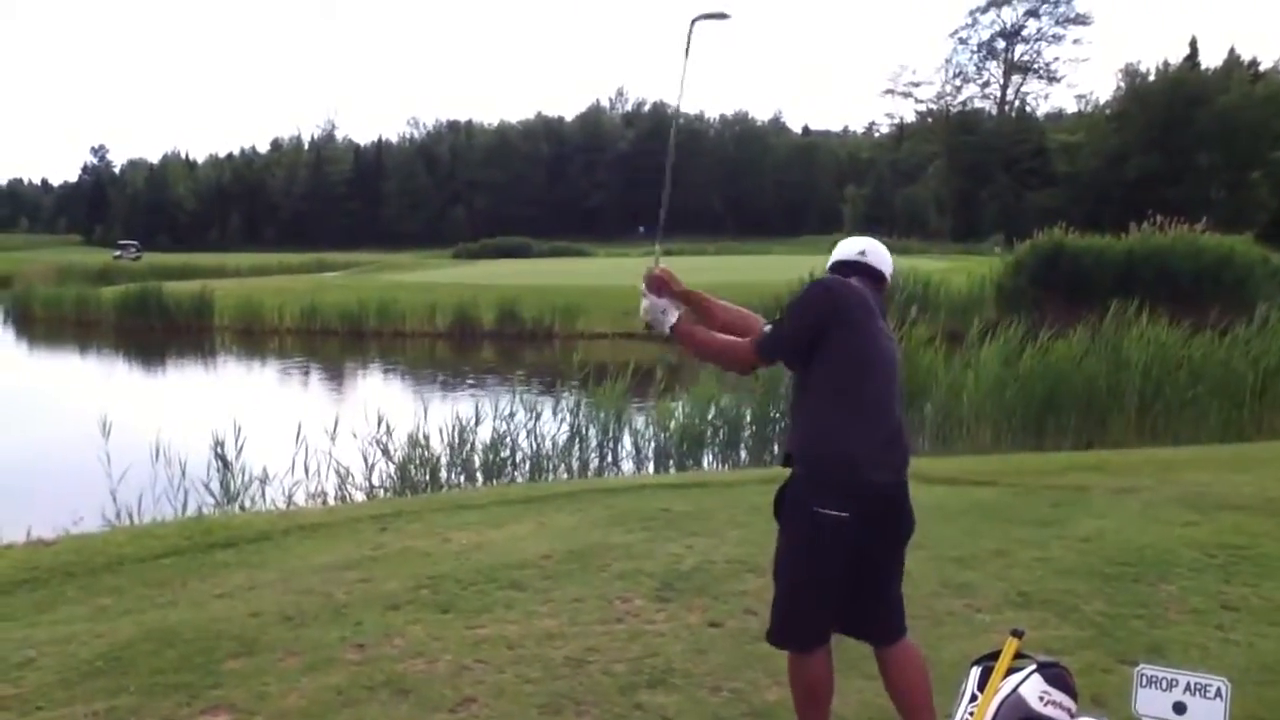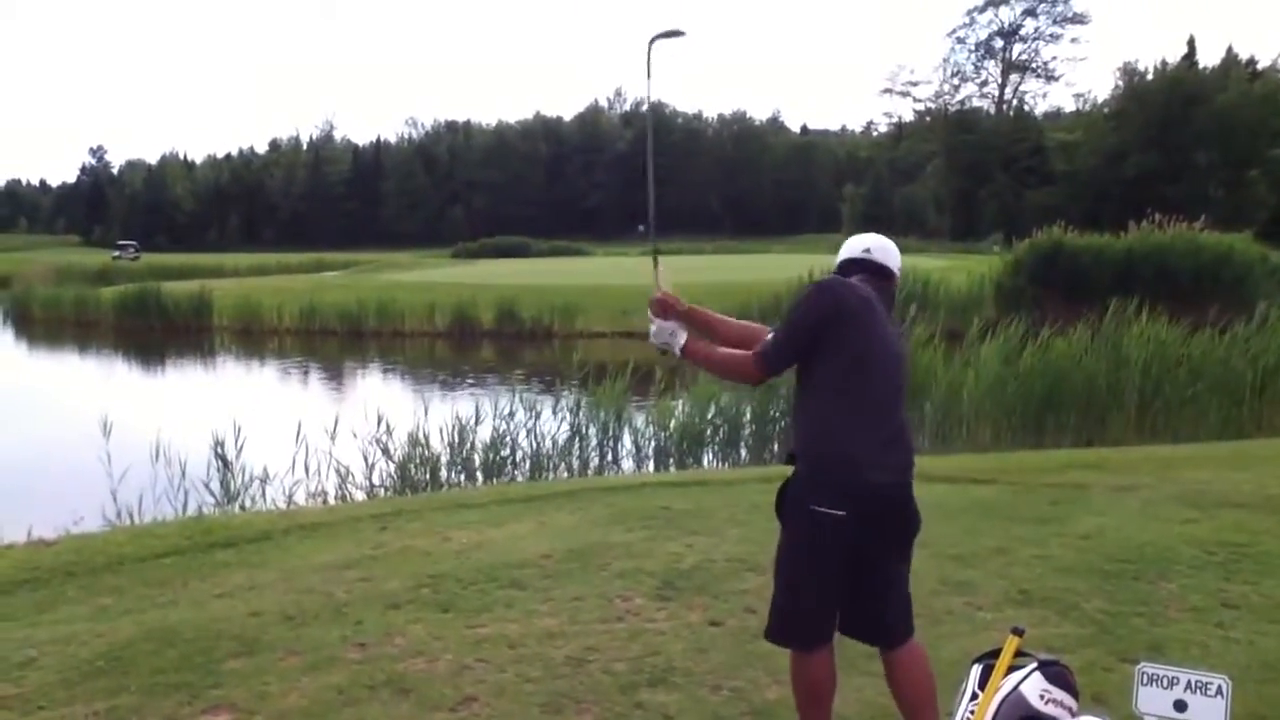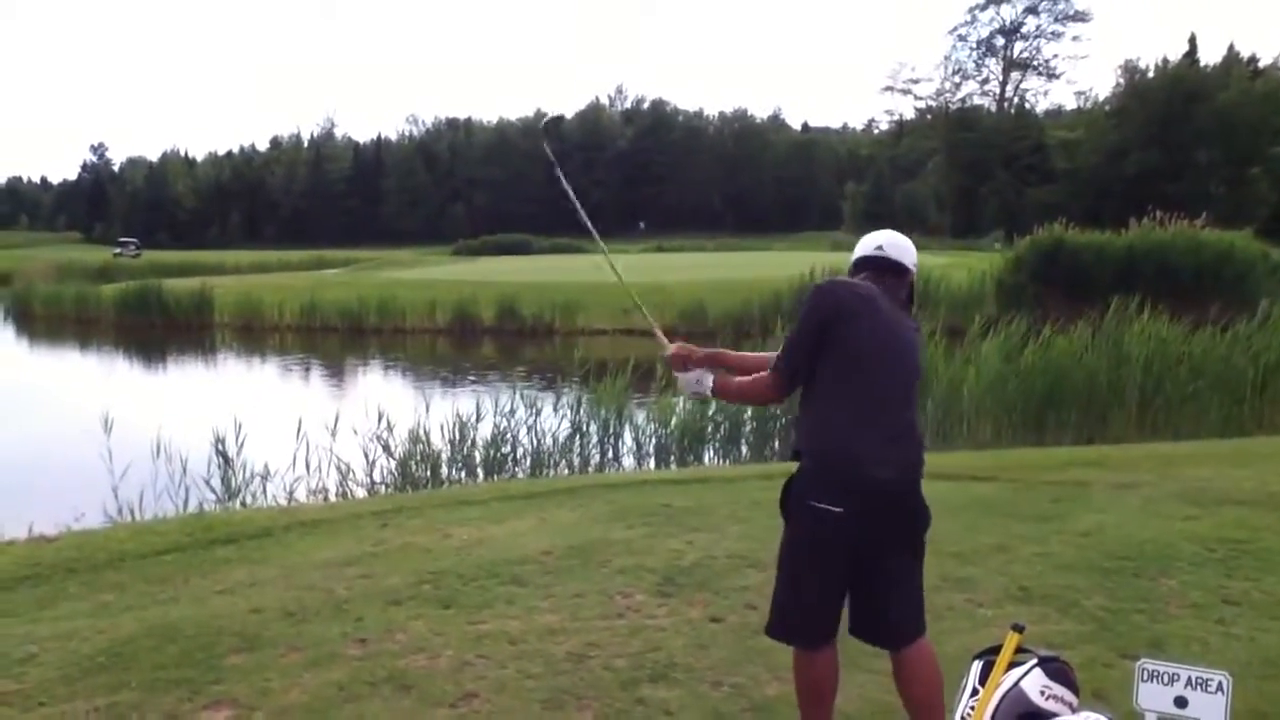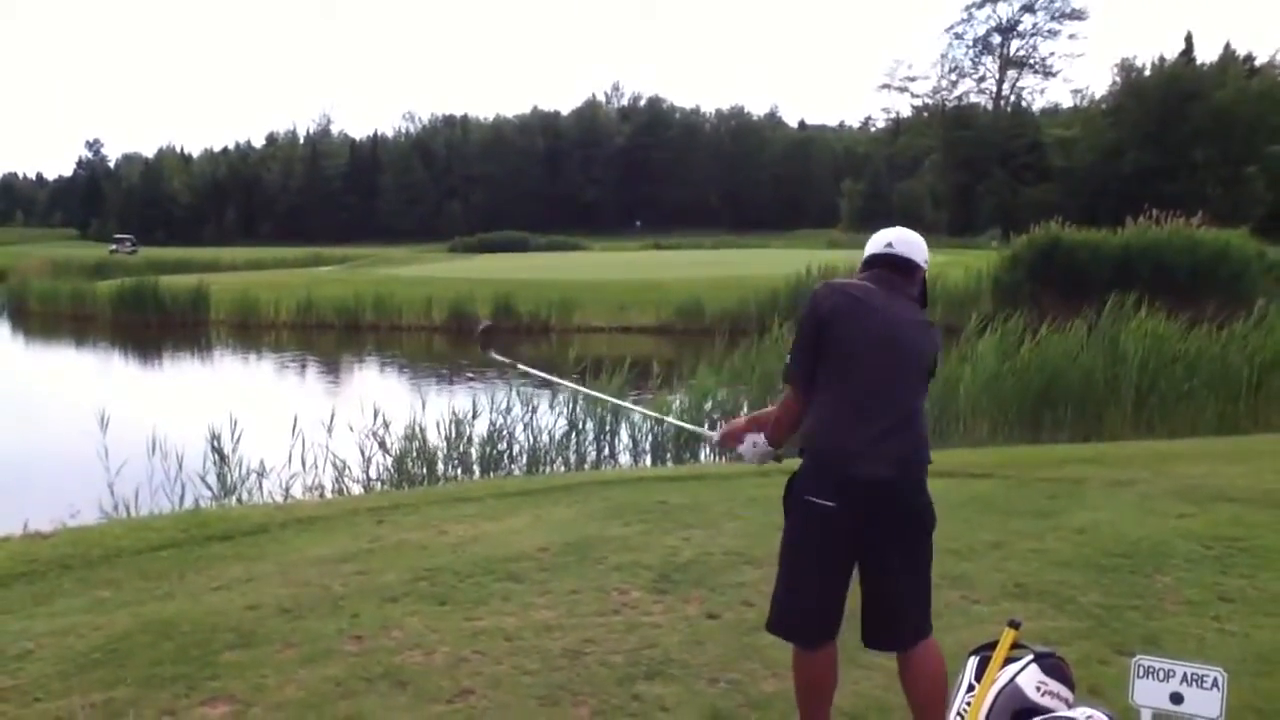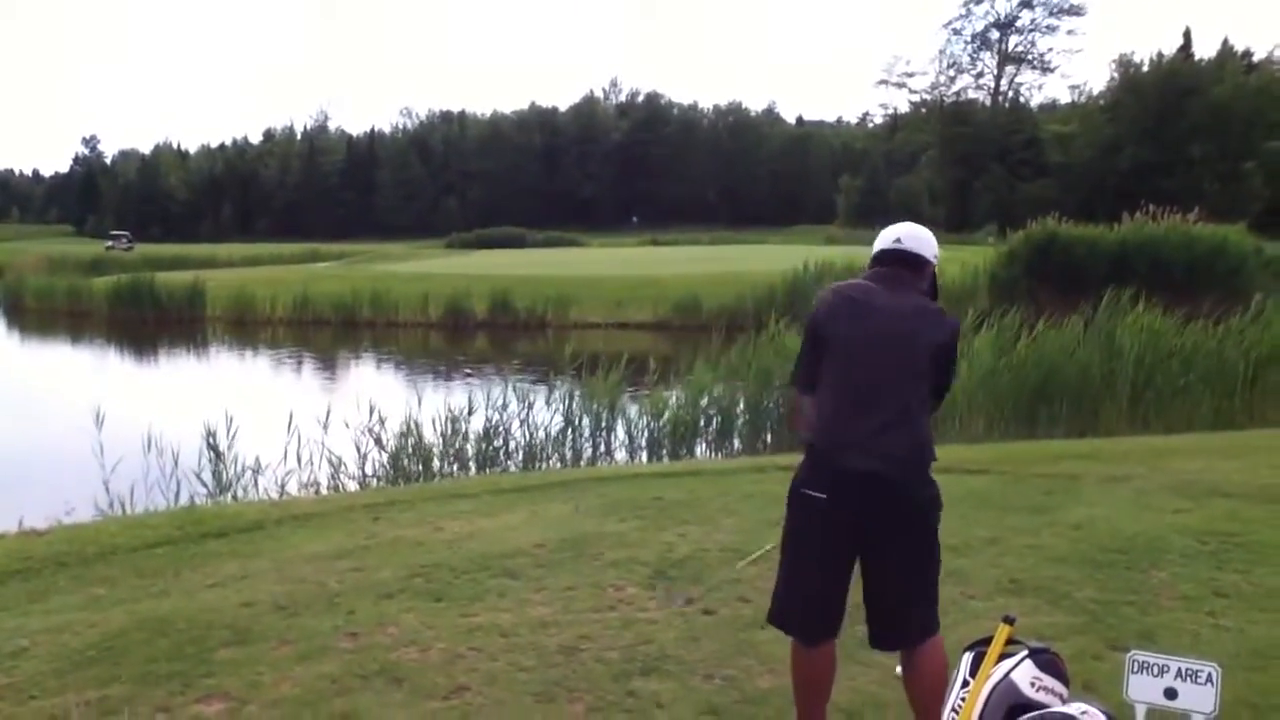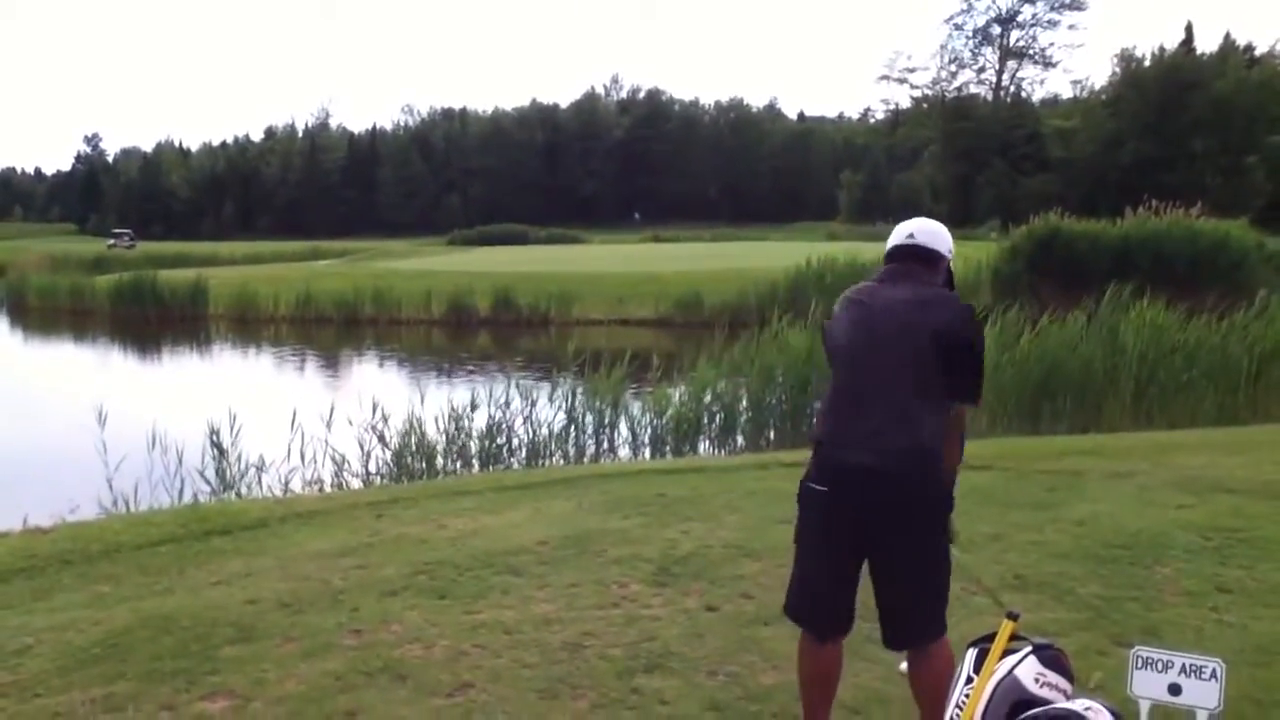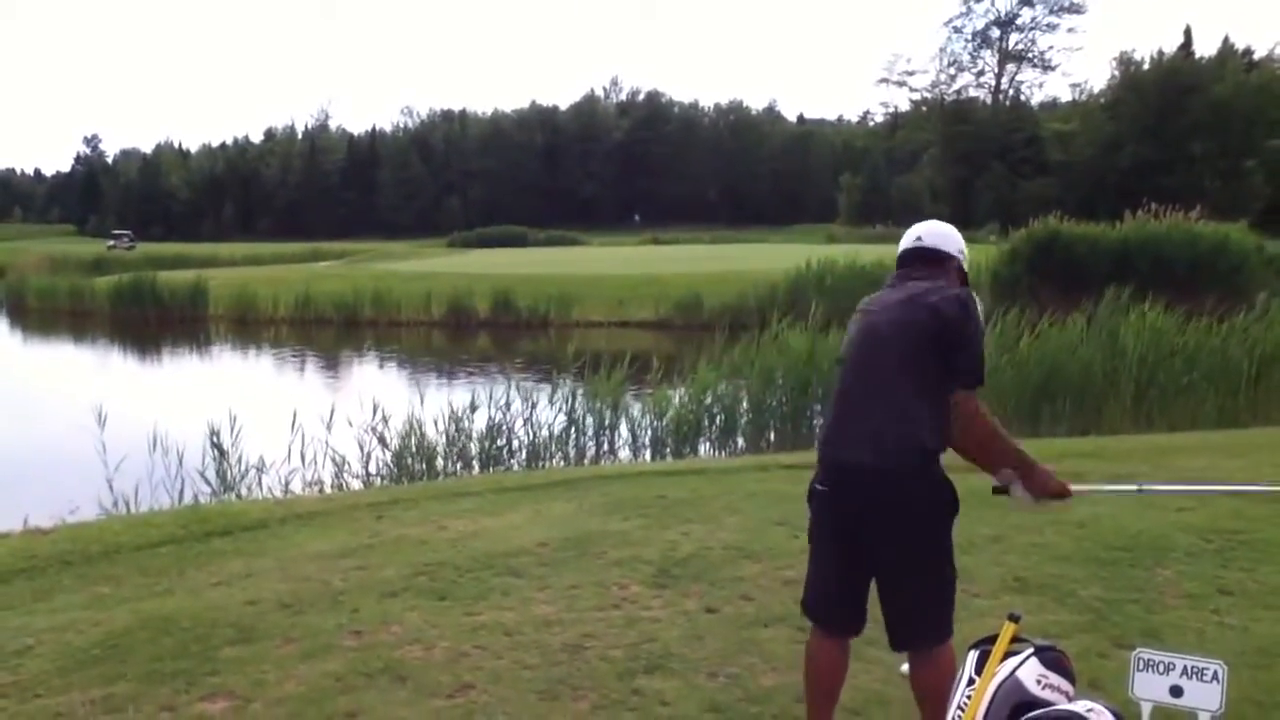
dt=0.1s
person 1, frame 1
left shoulder: (830, 294)
right shoulder: (877, 328)
left elbow: (752, 354)
right elbow: (765, 330)
left wrist: (672, 323)
right wrist: (682, 294)
left hip: (826, 494)
right hip: (886, 496)
left knee: (806, 634)
right knee: (889, 632)
person 1, frame 2
left shoulder: (832, 296)
right shoulder: (887, 330)
left elbow: (757, 368)
right elbow: (770, 339)
left wrist: (679, 341)
right wrist: (687, 311)
left hip: (828, 493)
right hip: (891, 496)
left knee: (808, 633)
right knee: (896, 633)
person 1, frame 3
left shoulder: (832, 298)
right shoulder: (905, 331)
left elbow: (778, 384)
left wrist: (707, 382)
right wrist: (708, 356)
left hip: (830, 490)
right hip: (898, 495)
left knee: (809, 631)
right knee: (904, 633)
person 1, frame 4
left shoulder: (832, 298)
right shoulder: (925, 332)
left elbow: (799, 396)
left wrist: (755, 430)
right wrist: (765, 427)
left hip: (831, 486)
right hip: (903, 492)
left knee: (812, 630)
right knee: (911, 633)
person 1, frame 5
left shoulder: (830, 302)
right shoulder: (940, 326)
left hip: (825, 481)
right hip: (903, 487)
left knee: (810, 626)
right knee: (915, 631)
person 1, frame 6
left shoulder: (848, 306)
right shoulder: (956, 317)
right elbow: (952, 417)
right wrist: (940, 481)
left hip: (834, 476)
right hip: (912, 483)
left knee: (822, 622)
right knee: (924, 631)
person 1, frame 7
left shoulder: (871, 309)
right shoulder: (952, 303)
right elbow: (966, 416)
left wrist: (998, 467)
right wrist: (1029, 471)
left hip: (836, 479)
right hip: (899, 482)
left knee: (830, 620)
right knee: (925, 631)
